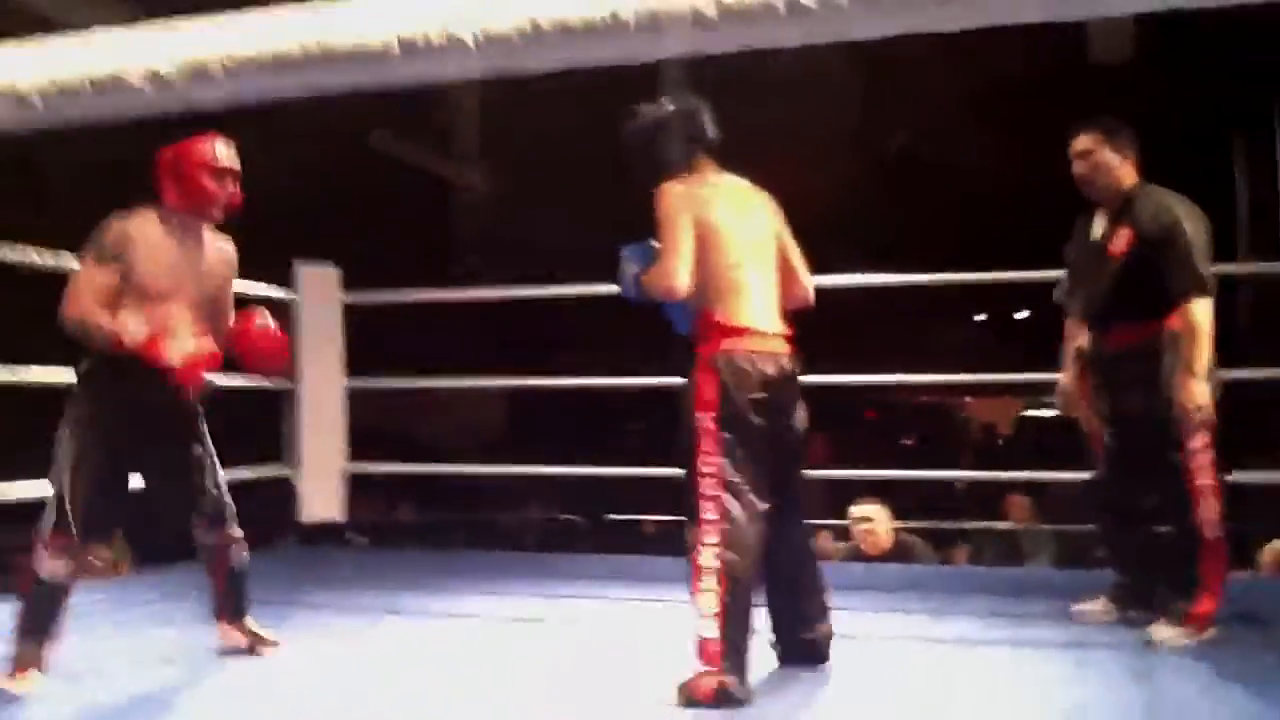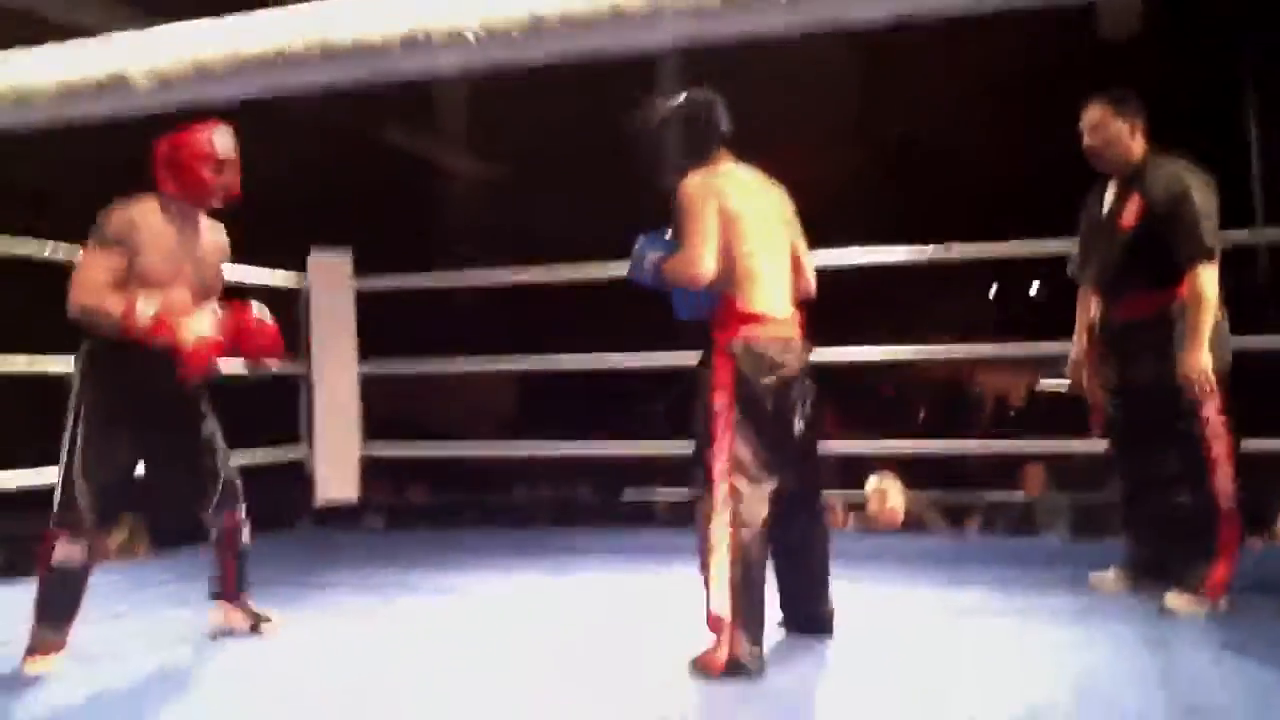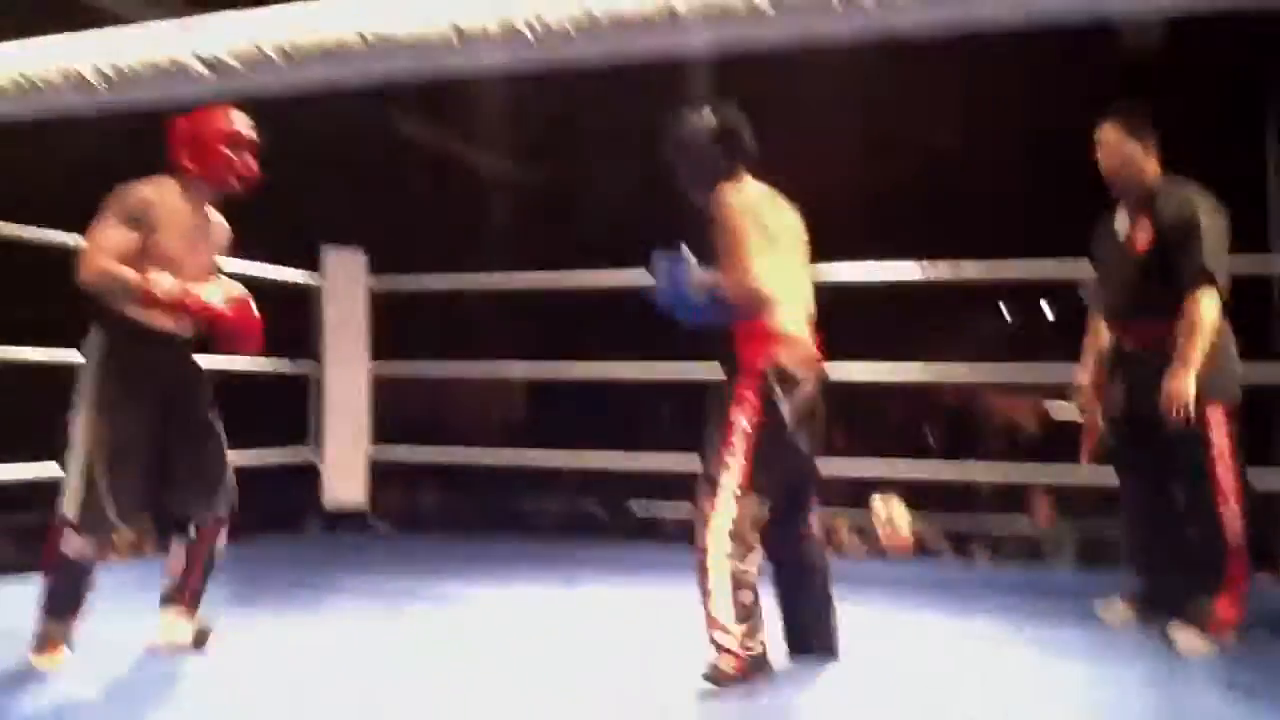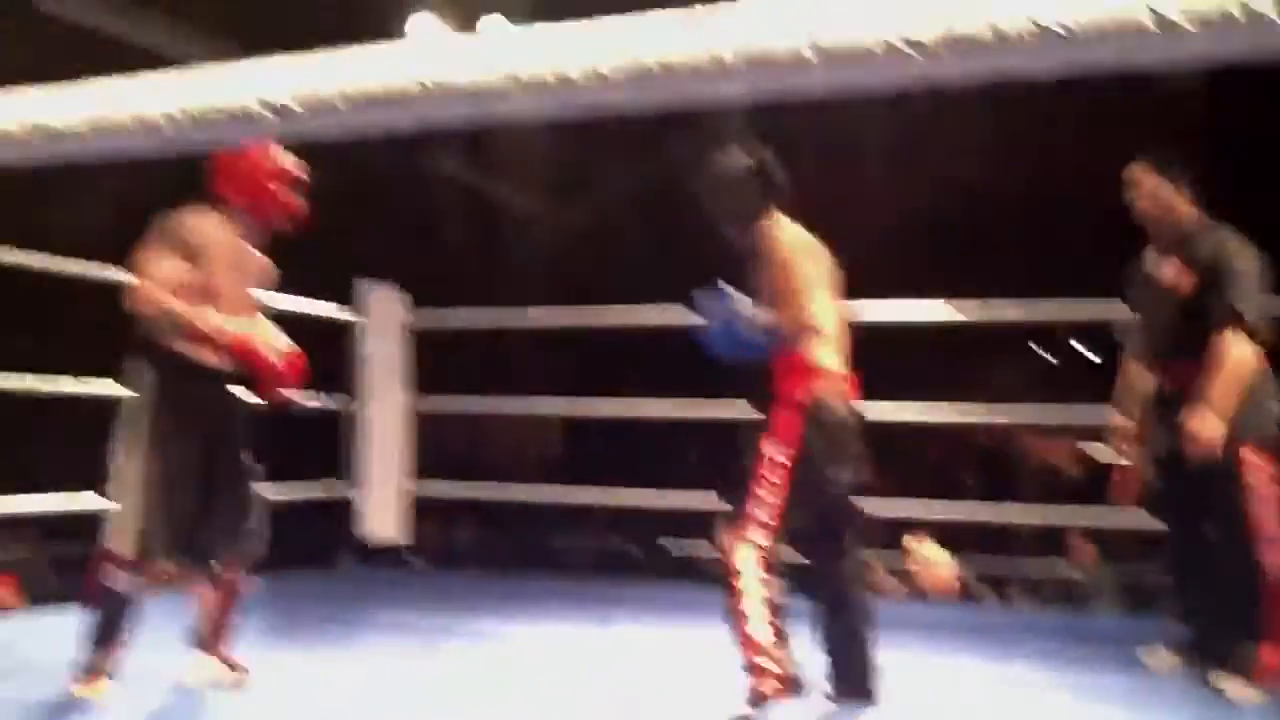
dt=0.1s
person 1, frame 1
left shoulder: (678, 194)
right shoulder: (759, 197)
left elbow: (677, 281)
right elbow: (803, 291)
left wrist: (636, 275)
left hip: (730, 362)
right hip: (777, 359)
left knee: (724, 519)
right knee: (780, 508)
left ankle: (721, 673)
right ankle: (806, 637)
person 1, frame 2
left shoulder: (699, 185)
right shoulder: (770, 189)
left elbow: (699, 269)
right elbow: (805, 284)
left wrist: (653, 263)
left hip: (745, 347)
right hip: (789, 344)
left knee: (734, 498)
right knee: (793, 487)
left ankle: (734, 644)
right ankle: (809, 611)
person 1, frame 3
left shoulder: (736, 201)
right shoulder: (782, 206)
left elbow: (752, 282)
left wrist: (692, 283)
right wrist: (712, 294)
left hip: (767, 364)
right hip: (803, 364)
left knee: (729, 505)
right knee: (794, 511)
left ankle: (743, 647)
right ankle: (813, 632)
person 1, frame 4
left shoulder: (775, 240)
right shoulder: (798, 241)
left elbow: (809, 319)
left wrist: (743, 322)
right wrist: (749, 329)
left hip: (807, 400)
right hip: (834, 399)
left knee: (748, 537)
right knee: (834, 543)
left ankle: (772, 666)
person 2, frame 1
left shoulder: (222, 254)
right shoulder: (124, 234)
right elbow: (76, 312)
left wrist: (253, 340)
right wrist: (151, 343)
left hip: (174, 394)
right hip: (112, 386)
left knee: (218, 515)
right knee: (72, 528)
left ankle: (234, 622)
person 2, frame 2
left shoulder: (215, 239)
right shoulder: (127, 221)
right elbow: (83, 300)
left wrist: (246, 329)
right wrist: (163, 324)
left hip: (177, 377)
right hip: (114, 371)
left knee: (226, 493)
right knee: (83, 512)
left ankle: (232, 604)
right ankle: (48, 638)
person 2, frame 3
left shoulder: (216, 227)
right shoulder: (144, 199)
right elbow: (93, 270)
left wrist: (225, 316)
right wrist: (179, 293)
left hip: (177, 361)
right hip: (122, 352)
left knee: (212, 490)
right knee: (94, 500)
left ankle: (181, 610)
right ankle: (53, 631)
person 2, frame 4
left shoulder: (256, 261)
right shoulder: (193, 230)
right elbow: (148, 300)
left wrist: (264, 358)
right wrist: (229, 334)
left hip: (216, 395)
right hip: (167, 384)
left knee: (232, 529)
right knee: (143, 533)
left ankle: (212, 648)
right ankle: (98, 660)
person 3, frame 1
left shoulder: (1167, 214)
right shoulder: (1088, 229)
left elbow: (1196, 299)
right elbow: (1077, 307)
left wrist: (1194, 377)
right wrist: (1072, 368)
left hip: (1165, 381)
right hip: (1112, 383)
left knee: (1187, 496)
right knee: (1119, 491)
left ankle: (1191, 608)
right ankle: (1137, 589)
person 3, frame 2
left shoulder: (1177, 183)
right shoulder: (1099, 200)
left elbow: (1203, 267)
right elbow: (1090, 279)
left wrist: (1198, 344)
right wrist: (1082, 340)
left hip: (1174, 349)
right hip: (1123, 352)
left knee: (1201, 464)
right knee: (1135, 461)
left ankle: (1206, 577)
right ankle: (1150, 560)
person 3, frame 3
left shoulder: (1189, 206)
right shoulder: (1116, 222)
left elbow: (1207, 292)
right elbow: (1103, 305)
left wrist: (1187, 370)
right wrist: (1090, 367)
left hip: (1188, 377)
right hip: (1133, 377)
left knee: (1208, 496)
right knee: (1143, 491)
left ankle: (1212, 610)
right ankle: (1159, 593)
person 3, frame 4
left shoulder: (1223, 250)
right shoulder: (1149, 265)
right elbow: (1140, 349)
left wrist: (1209, 408)
right wrist: (1129, 412)
left hip: (1227, 418)
right hip: (1173, 419)
right knee: (1187, 534)
right ankle: (1208, 639)
